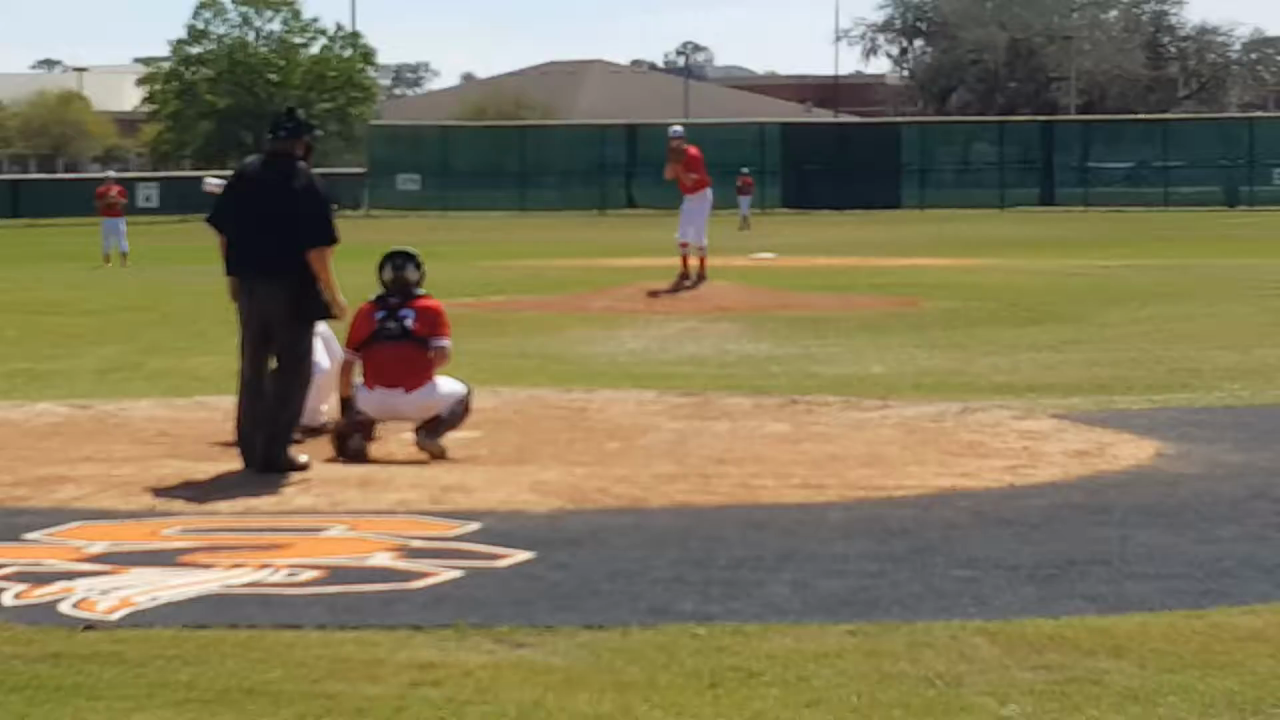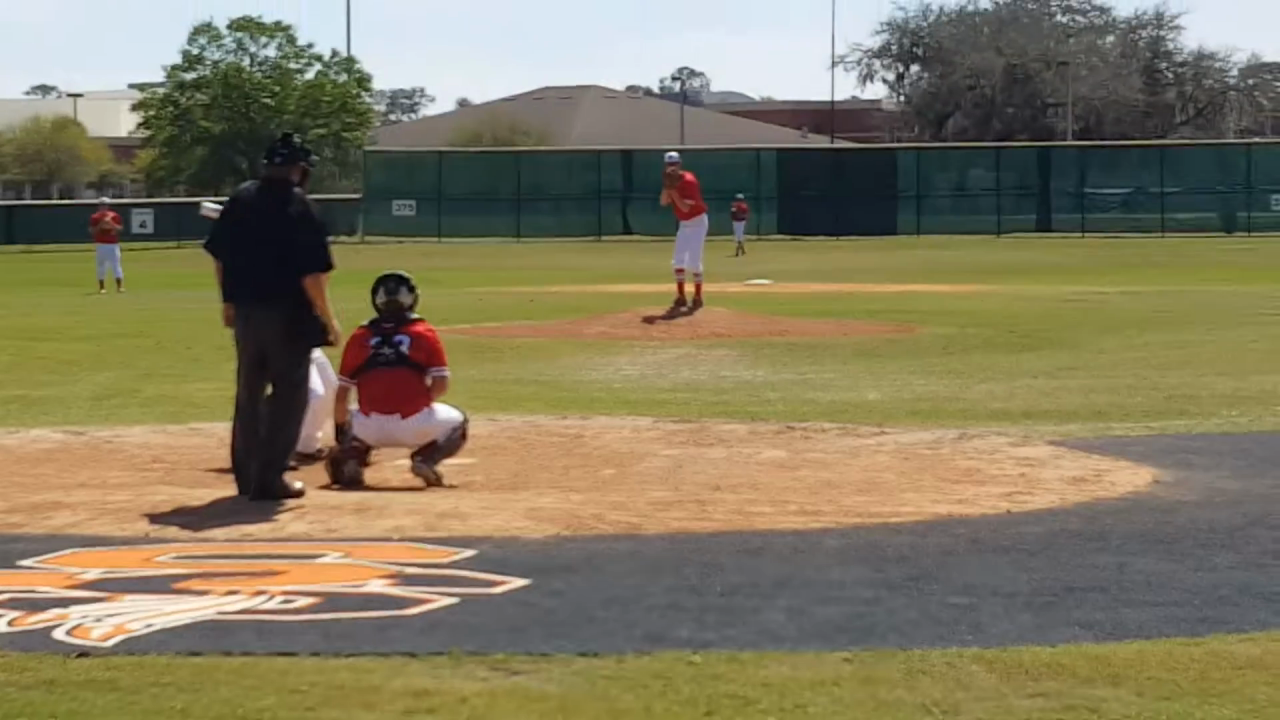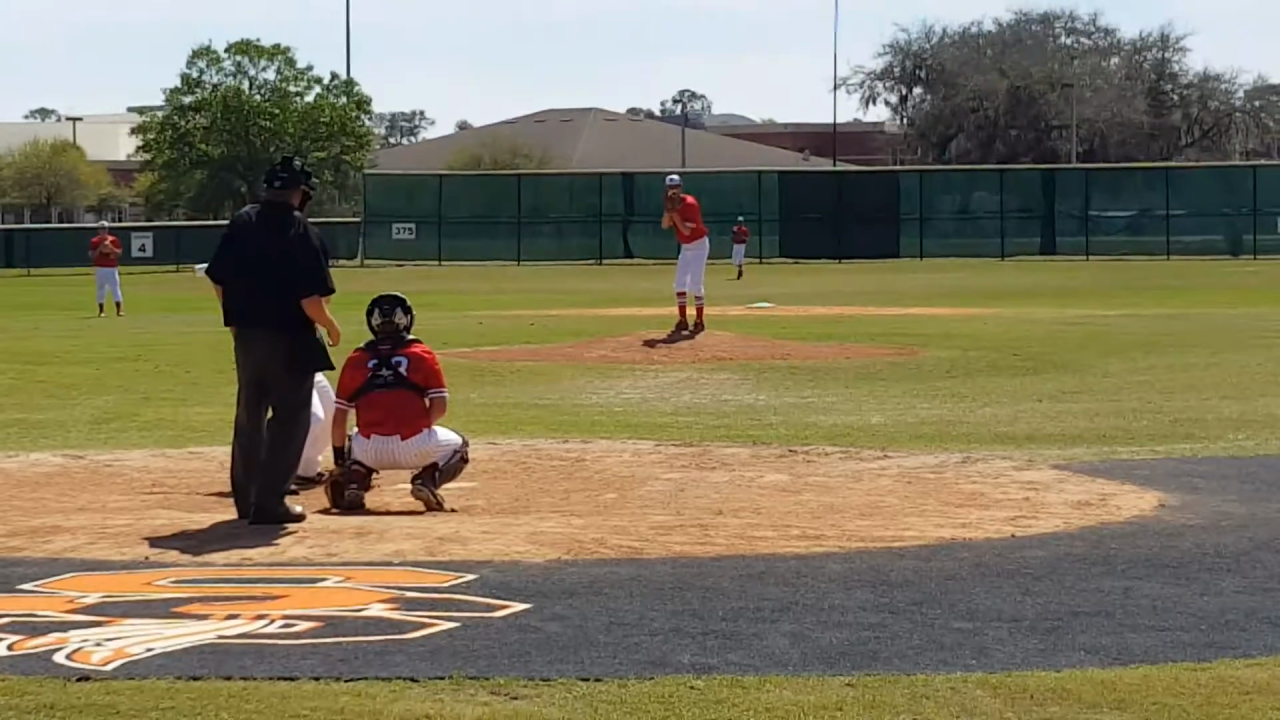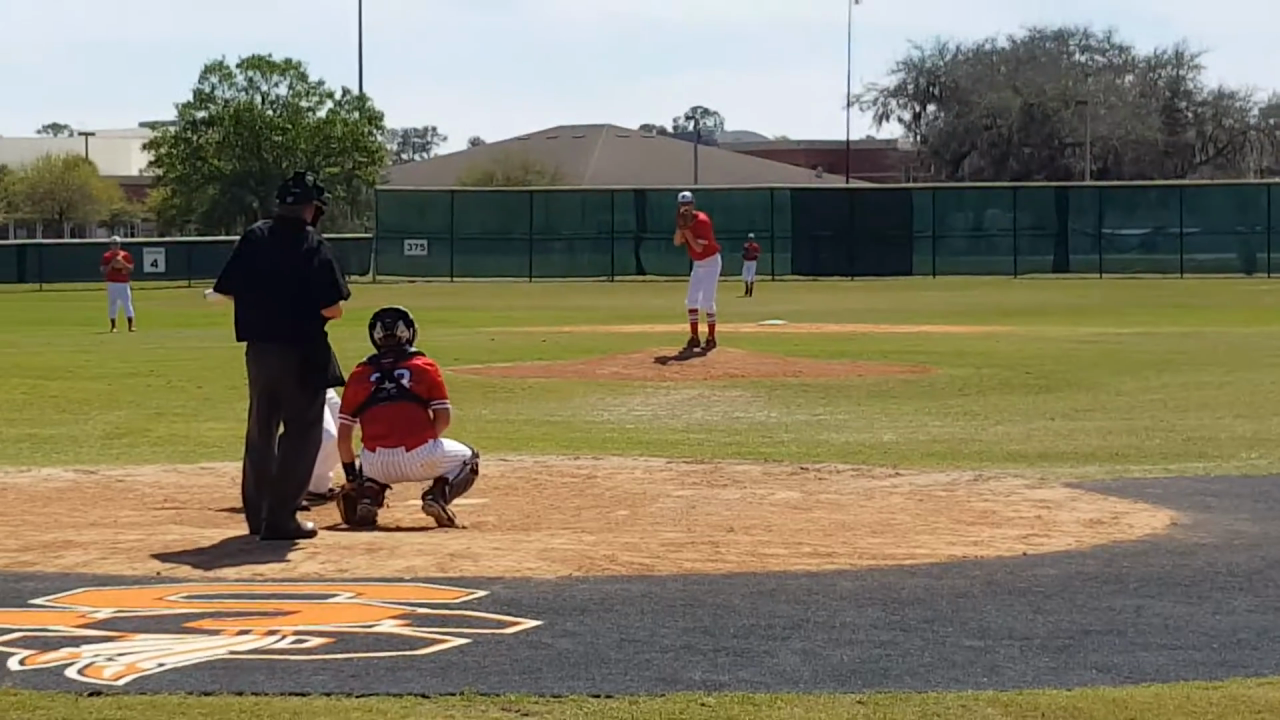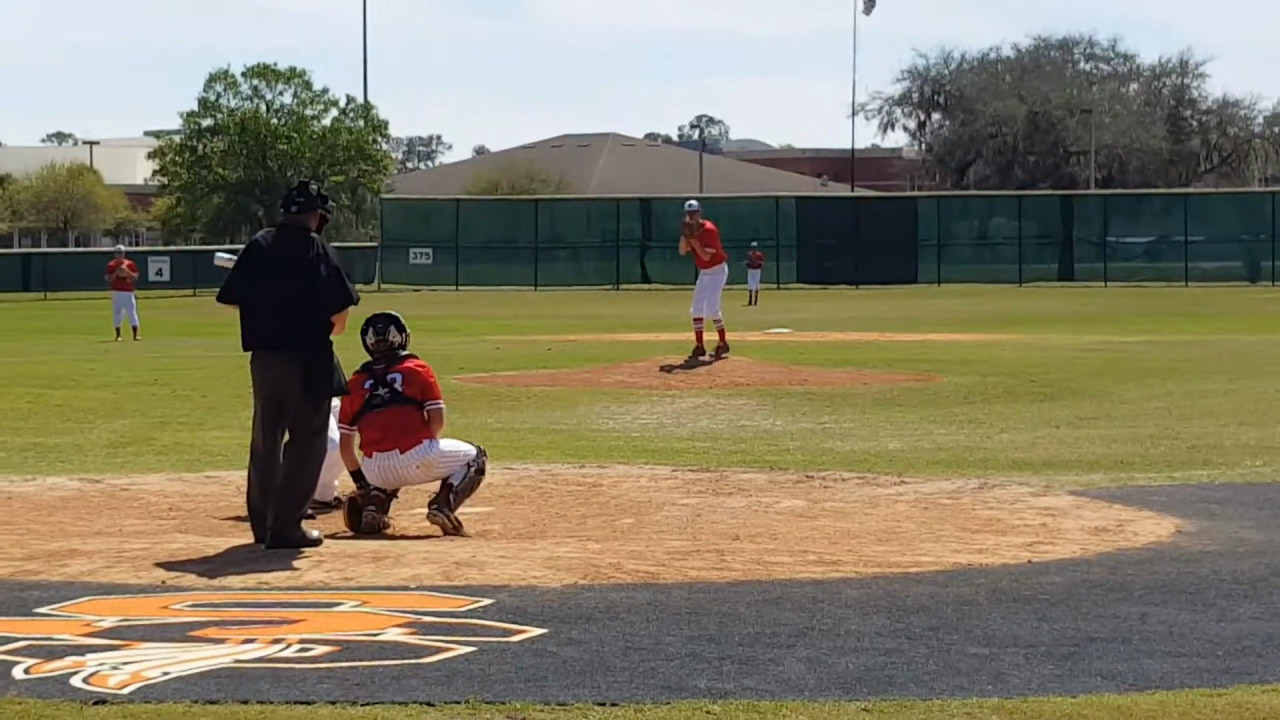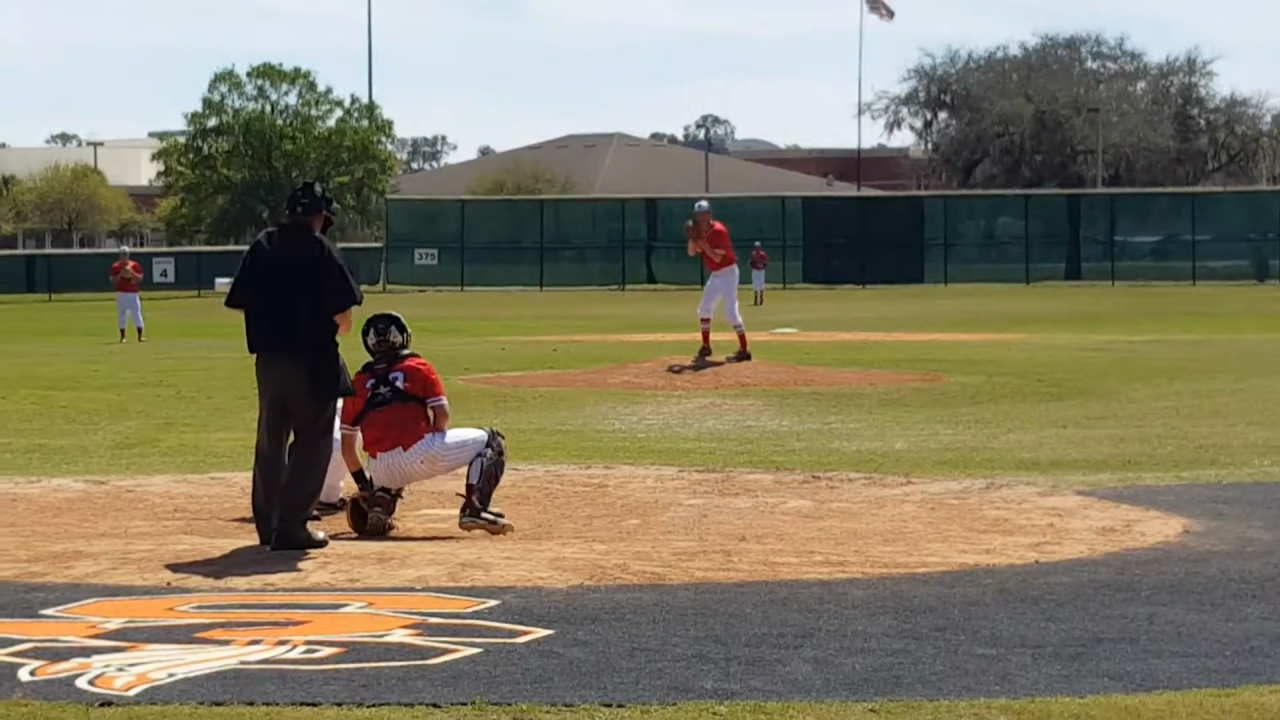
dt=0.2s
person 1, frame 1
left shoulder: (245, 173)
right shoulder: (303, 180)
left elbow: (224, 233)
right elbow: (316, 247)
left wrist: (235, 275)
right wrist: (332, 292)
left hip: (249, 285)
right hip: (290, 288)
left knee: (253, 367)
right knee: (292, 369)
left ankle: (252, 448)
right ankle: (273, 452)
person 1, frame 2
left shoulder: (240, 199)
right shoulder: (299, 206)
left elbow: (220, 258)
right elbow: (312, 274)
left wrist: (229, 302)
right wrist: (327, 318)
left hip: (246, 312)
right hip: (287, 315)
left knee: (249, 394)
right knee: (288, 395)
left ankle: (247, 475)
right ankle: (268, 478)
person 1, frame 3
left shoulder: (241, 222)
right shoulder: (300, 230)
left elbow: (218, 282)
right elbow: (311, 298)
right wrist: (330, 326)
left hip: (247, 334)
right hip: (289, 338)
left knee: (249, 418)
right knee: (289, 419)
left ankle: (247, 499)
right ankle: (268, 502)
person 1, frame 4
left shoulder: (253, 236)
right shoulder: (313, 243)
left elbow: (229, 290)
right elbow: (331, 308)
right wrist: (333, 313)
left hip: (259, 349)
right hip: (301, 352)
left knee: (261, 432)
right knee: (302, 434)
left ankle: (258, 514)
right ankle: (280, 518)
person 1, frame 5
left shoulder: (258, 245)
right shoulder: (316, 250)
left elbow: (233, 297)
right elbow: (339, 314)
right wrist: (331, 329)
left hip: (263, 357)
right hip: (306, 360)
left knee: (265, 442)
right knee: (307, 443)
left ankle: (263, 523)
right ankle: (285, 526)
person 1, frame 6
left shoulder: (262, 246)
right shoulder: (321, 250)
left elbow: (240, 302)
right elbow: (342, 314)
right wrist: (341, 326)
left hip: (268, 359)
right hip: (312, 361)
left knee: (270, 443)
right knee: (312, 444)
left ankle: (268, 524)
right ankle: (290, 528)
person 2, frame 1
left shoulder: (366, 312)
right shoulder: (430, 308)
left elbow: (346, 370)
right elbow: (442, 354)
left wrist: (346, 412)
left hip: (374, 403)
right hip: (419, 400)
left knee: (357, 391)
right knee: (461, 394)
left ankle: (357, 434)
right ankle: (430, 432)
person 2, frame 2
left shoulder: (359, 337)
right shoulder: (425, 333)
left elbow: (342, 396)
right elbow: (441, 385)
left wrist: (341, 438)
left hip: (371, 429)
right hip: (415, 426)
left knee: (355, 416)
right knee: (458, 422)
left ankle: (353, 459)
right ankle: (427, 457)
person 2, frame 3
left shoulder: (356, 360)
right shoulder: (422, 354)
left elbow: (339, 420)
right elbow: (440, 407)
left wrist: (340, 461)
left hip: (370, 451)
right hip: (415, 447)
left knee: (356, 438)
right knee: (458, 446)
left ankle: (355, 483)
right ankle: (428, 480)
person 2, frame 4
left shoulder: (360, 374)
right shoulder: (425, 366)
left elbow: (344, 436)
right elbow: (443, 419)
left wrist: (352, 477)
left hip: (377, 465)
right hip: (421, 457)
right knee: (468, 459)
left ankle: (367, 499)
right ankle: (439, 495)
person 2, frame 5
left shoulder: (356, 382)
right shoulder: (417, 369)
left elbow: (346, 445)
right elbow: (437, 419)
left wrist: (361, 484)
left hip: (376, 470)
right hip: (417, 456)
right knee: (474, 458)
left ankle: (374, 508)
right ankle: (443, 506)
person 2, frame 6
left shoulder: (358, 383)
right shoulder: (418, 368)
left elbow: (348, 445)
right elbow: (442, 414)
left wrist: (363, 484)
left hip: (383, 470)
right hip: (420, 452)
right knee: (490, 442)
left ankle: (379, 506)
right ankle: (475, 509)
